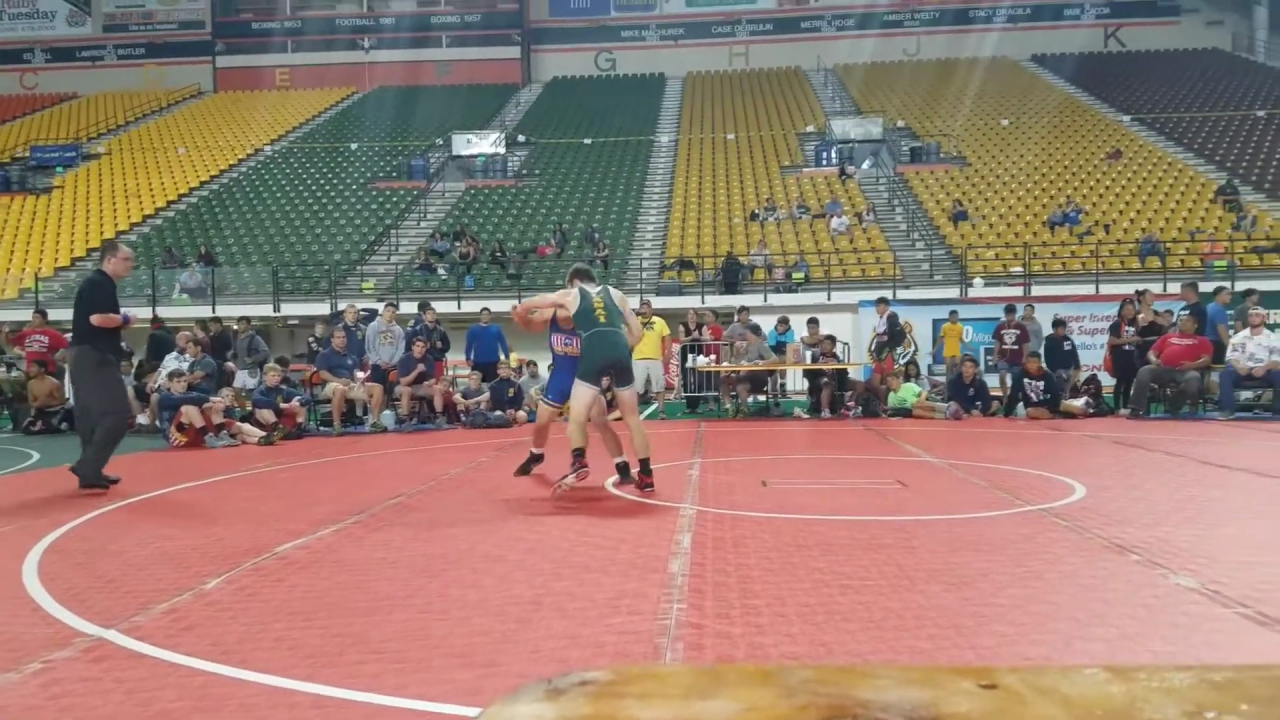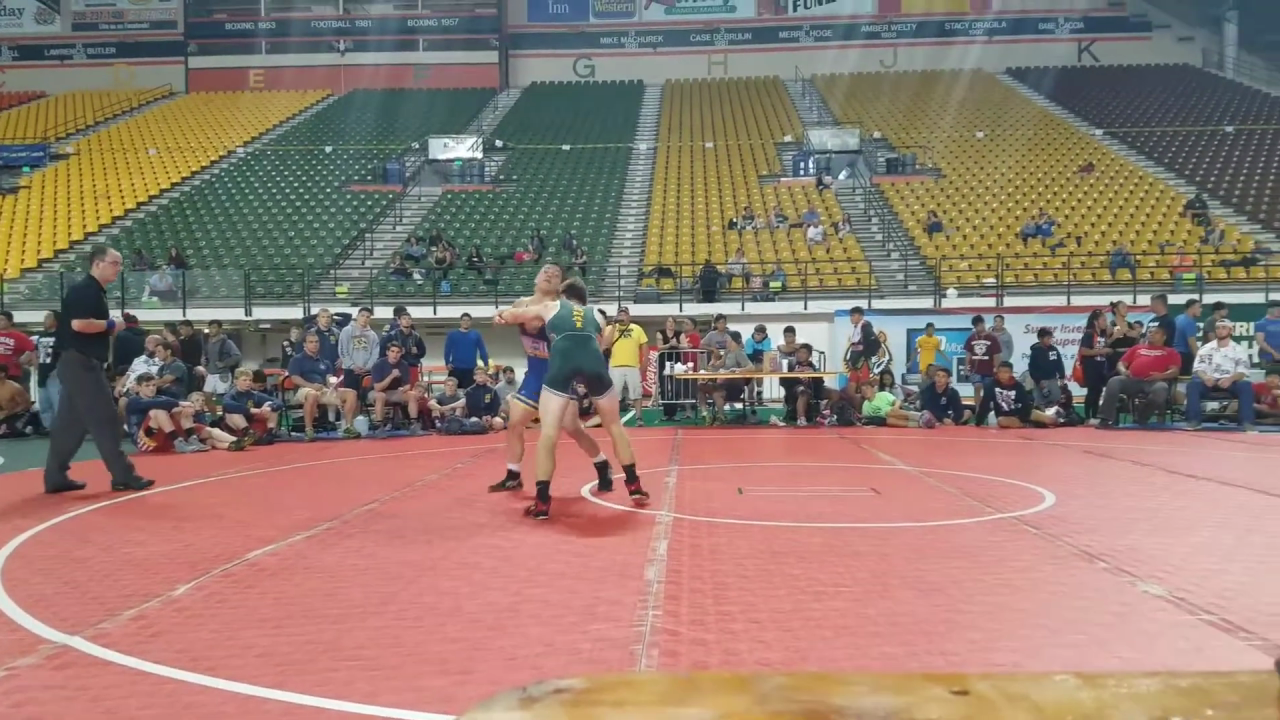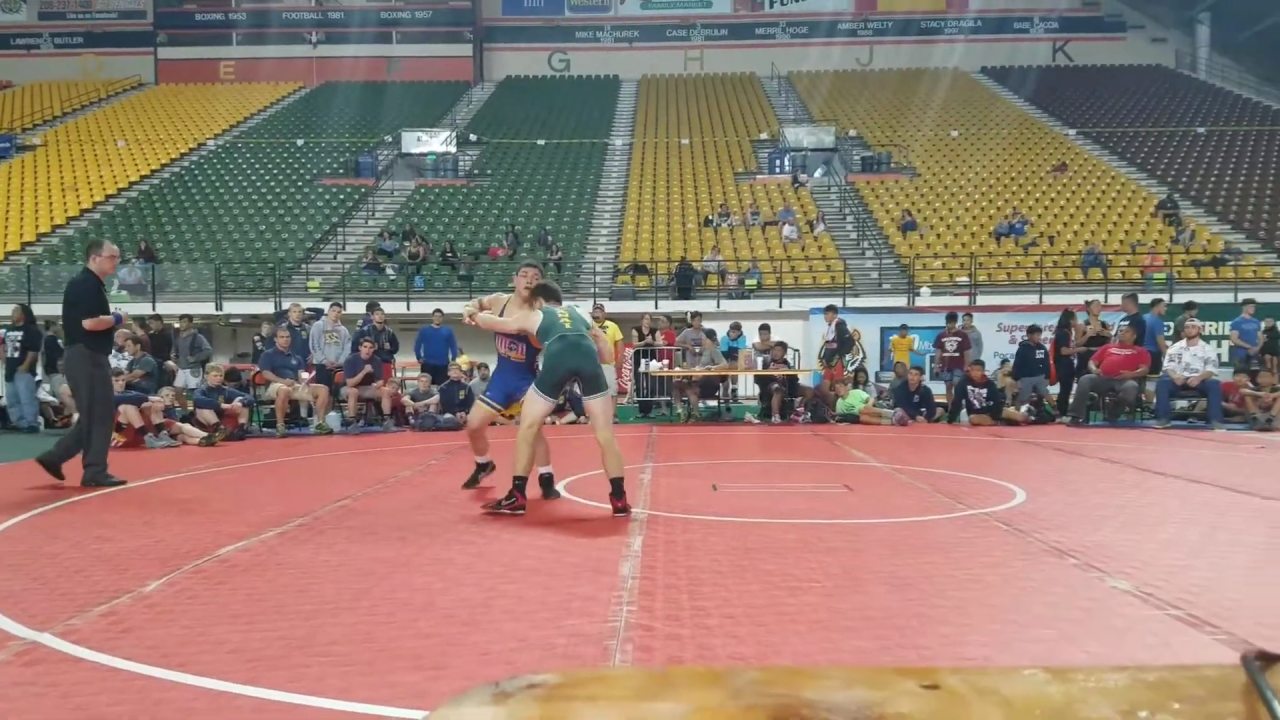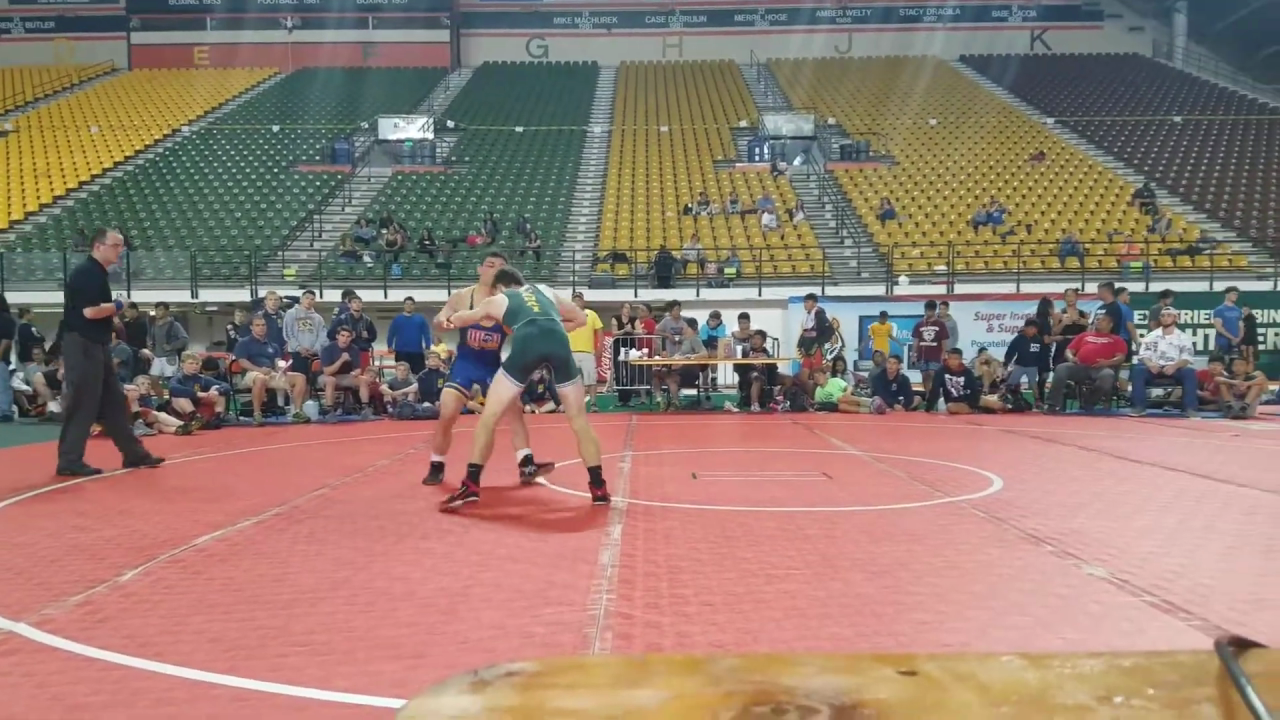
dt=0.3s
person 1, frame 1
left shoulder: (98, 284)
right shoulder: (98, 283)
right elbow: (97, 318)
left wrist: (120, 323)
right wrist: (124, 319)
left hip: (88, 358)
right hip: (94, 358)
left knee: (92, 416)
right knee: (119, 413)
left ankle: (90, 471)
right ankle: (89, 466)
person 1, frame 2
left shoulder: (94, 291)
right shoulder: (84, 289)
right elbow: (78, 324)
left wrist: (109, 328)
right wrist: (110, 325)
left hip: (81, 364)
right hip: (81, 363)
left knee: (70, 423)
right knee: (106, 420)
left ankle: (55, 477)
right ankle: (123, 475)
person 1, frame 3
left shoulder: (90, 284)
right shoulder: (84, 284)
right elbow: (89, 322)
left wrist: (111, 322)
right wrist: (117, 319)
left hip: (89, 358)
right hip: (86, 358)
left knee: (91, 415)
right knee: (99, 416)
left ankle: (54, 457)
right ankle: (95, 472)
person 1, frame 4
left shoulder: (97, 272)
right shoulder: (87, 273)
right elbow: (90, 311)
left wrist: (114, 308)
right wrist: (118, 305)
left hip: (93, 346)
right hip: (83, 346)
left knee: (117, 401)
right knee: (83, 405)
left ankle: (133, 453)
right ankle: (70, 461)
person 2, frame 1
left shoulder: (569, 294)
right shoulder: (616, 294)
left elbow: (524, 307)
right elbow: (637, 334)
left wrist: (519, 313)
left hip: (593, 353)
right hip: (620, 351)
left knee: (577, 417)
right knee: (632, 417)
left ankle: (579, 461)
right ankle: (645, 477)
person 2, frame 2
left shoulder: (551, 307)
right shoulder: (597, 316)
left elbow: (508, 316)
left wrist: (502, 316)
left hip: (563, 359)
right hip: (593, 360)
left knee: (548, 433)
right knee: (614, 426)
left ankle: (542, 500)
right ankle: (634, 485)
person 2, frame 3
left shoulder: (533, 316)
right shoulder: (581, 314)
left elbow: (488, 322)
right elbow: (606, 355)
left wrist: (475, 316)
left hip: (557, 360)
right hip: (588, 358)
left knee: (527, 428)
right knee: (605, 434)
left ankle: (517, 496)
right ankle: (619, 499)
person 2, frame 4
left shoulder: (497, 301)
right shoulder: (545, 291)
left elbow: (457, 320)
right elbow: (580, 318)
left wrist: (450, 318)
left hip: (526, 344)
right hip: (558, 344)
left knee: (489, 417)
right knee: (579, 420)
left ankle: (471, 485)
right ankle: (598, 487)
person 3, frame 1
right shoulder: (551, 309)
right elbow: (529, 326)
right wrist: (519, 315)
right hip: (559, 376)
left knee: (600, 423)
right knee: (541, 423)
left ankle: (623, 469)
right ankle: (535, 456)
person 3, frame 2
right shoulder: (521, 305)
right hip: (534, 376)
left knee: (571, 428)
right knee: (513, 424)
left ankle: (603, 467)
right ankle: (513, 477)
person 3, frame 3
right shoulder: (499, 301)
right elbow: (478, 303)
right wrist: (471, 309)
left hip: (527, 378)
right hip: (501, 376)
right knee: (473, 426)
left ankle: (546, 480)
right ankle: (484, 464)
person 3, frame 4
right shoulder: (462, 296)
right elbow: (441, 321)
right wrist: (442, 320)
left hip: (493, 365)
right hip: (464, 364)
left knee: (514, 410)
right knee: (446, 416)
left ankle: (527, 464)
right ankle: (437, 466)
